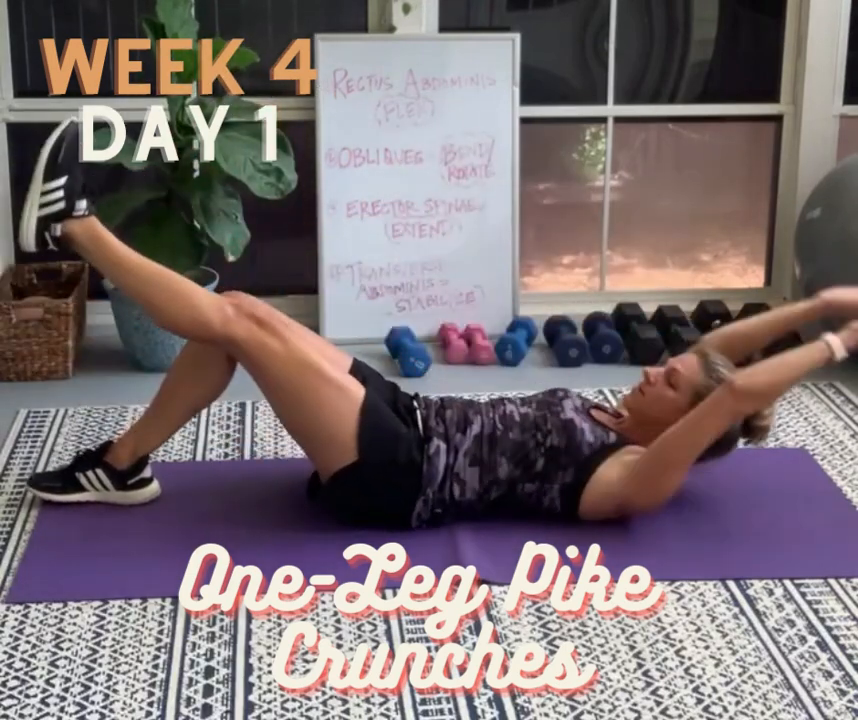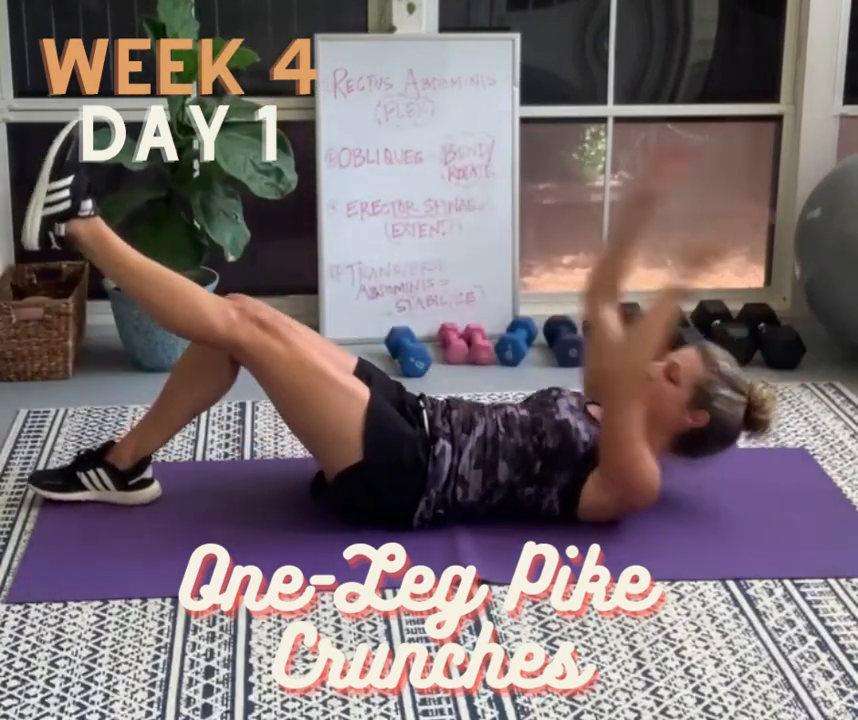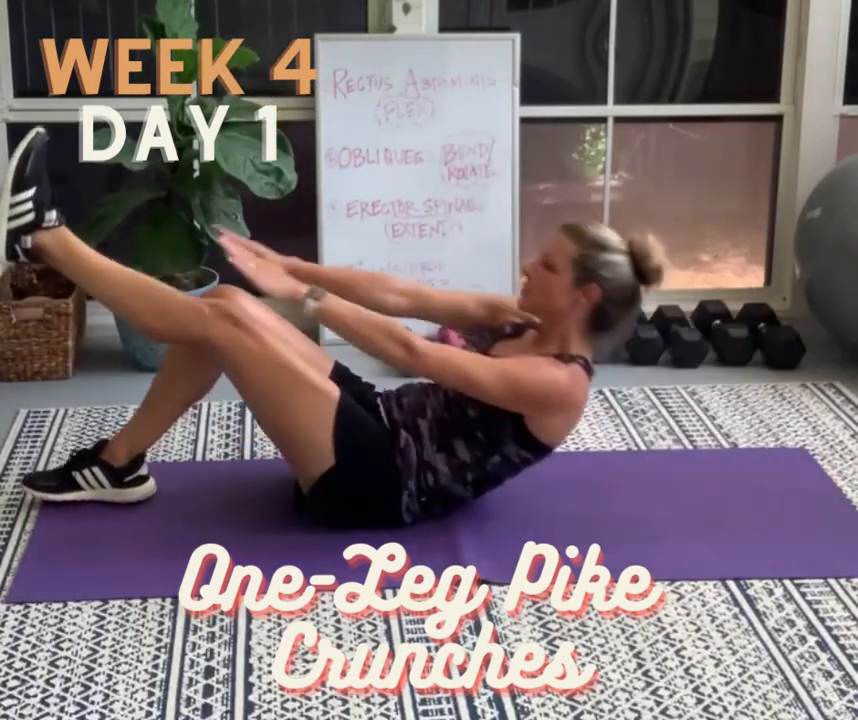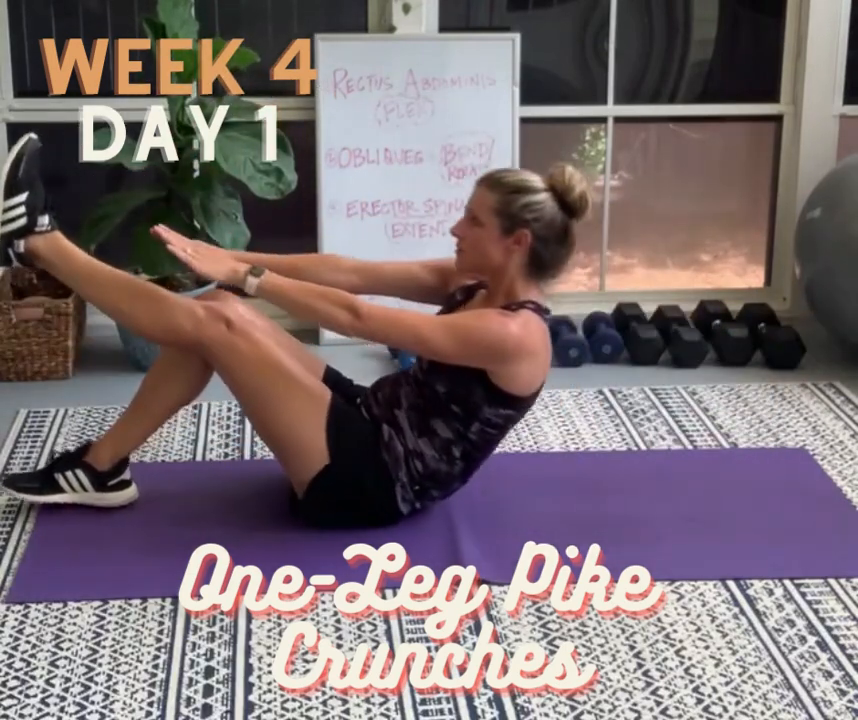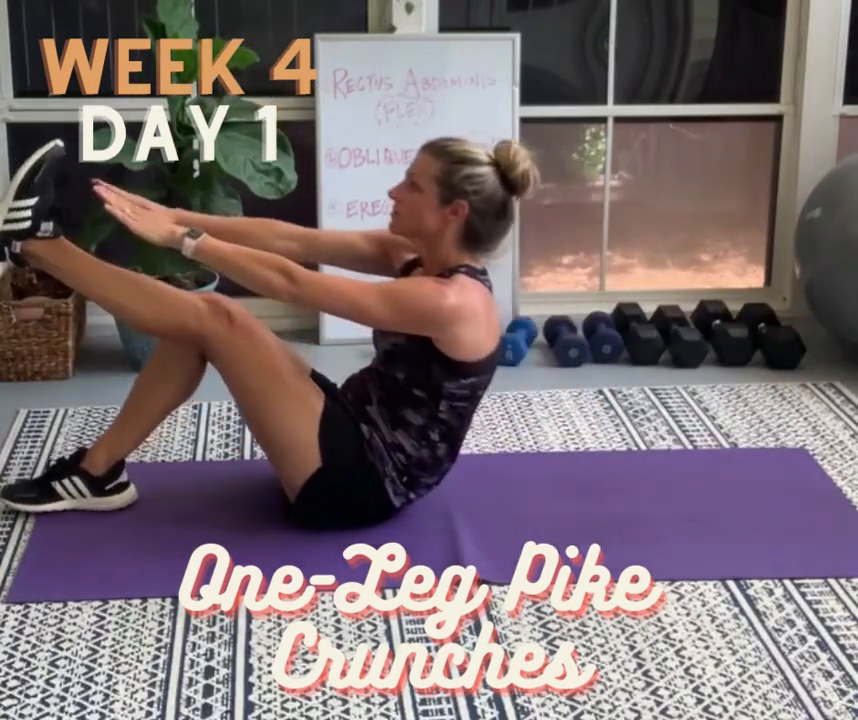
dt=0.4s
person 1, frame 1
left shoulder: (641, 480)
right shoulder: (620, 430)
left elbow: (735, 390)
right elbow: (715, 345)
left hip: (395, 476)
right hip: (409, 423)
left knee: (237, 323)
right knee: (232, 313)
left ankle: (76, 225)
right ankle: (121, 467)
person 1, frame 2
left shoulder: (632, 480)
right shoulder: (599, 417)
left elbow: (628, 395)
right elbow: (600, 310)
left wrist: (665, 304)
right wrist: (636, 213)
left hip: (397, 477)
right hip: (412, 423)
left knee: (236, 325)
right knee: (243, 310)
left ankle: (80, 226)
right ankle: (123, 466)
person 1, frame 3
left shoulder: (559, 385)
right shoulder: (524, 324)
left elbow: (412, 354)
right elbow: (403, 297)
left wrist: (301, 295)
right wrist: (294, 265)
left hip: (376, 482)
right hip: (378, 422)
left knee: (217, 322)
right knee: (225, 302)
right ankle: (117, 465)
person 1, frame 4
left shoulder: (514, 335)
right shoulder: (476, 284)
left elbow: (357, 318)
right elbow: (353, 273)
left wrist: (247, 276)
right wrist: (236, 260)
left hip: (371, 481)
right hip: (367, 426)
left knee: (212, 324)
right knee: (215, 310)
right ankle: (99, 468)
person 1, frame 5
left shoulder: (451, 302)
right shoulder: (421, 256)
left elbow: (292, 283)
right elbow: (295, 240)
left wrist: (181, 239)
right wrist: (176, 216)
left hip: (361, 481)
right hip: (352, 431)
left knee: (215, 318)
right knee: (200, 318)
right ankle: (96, 474)
